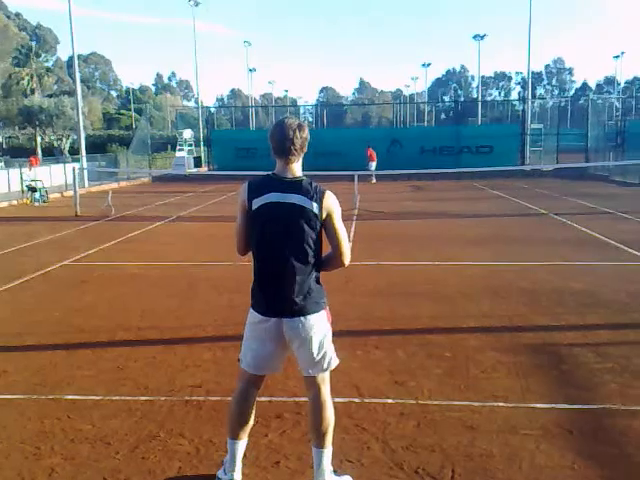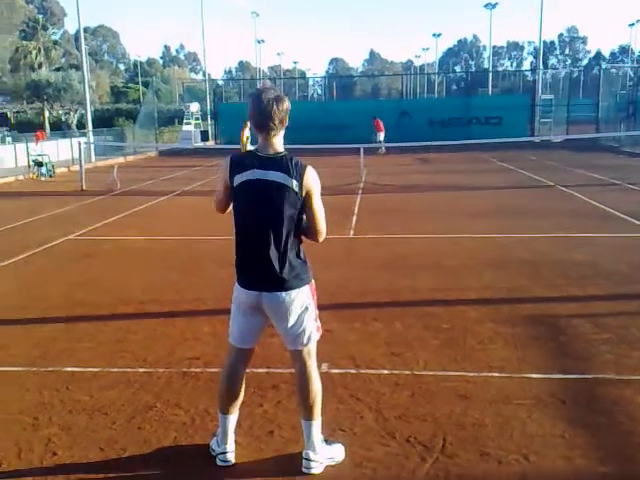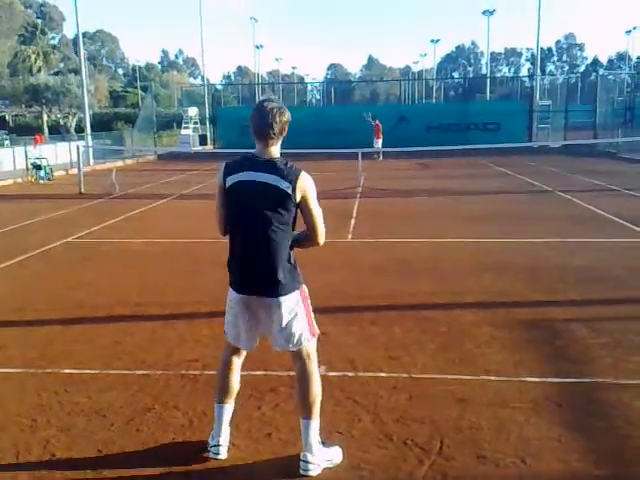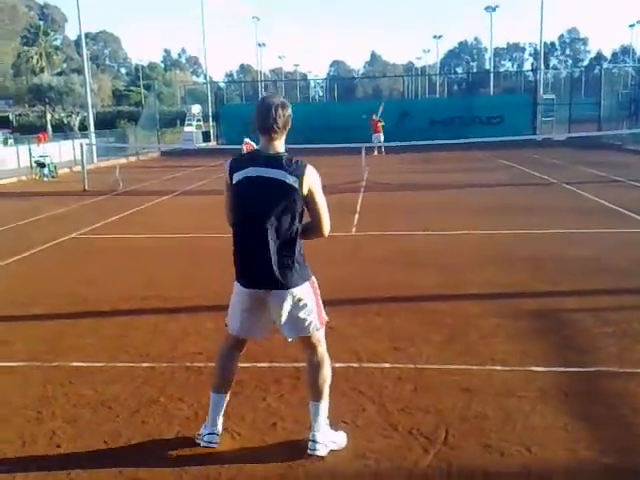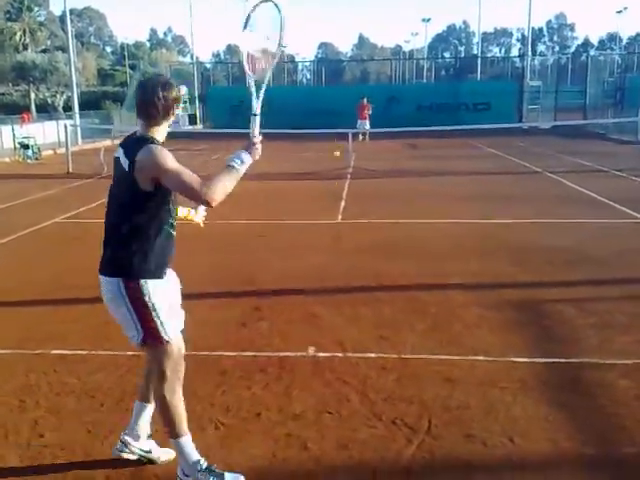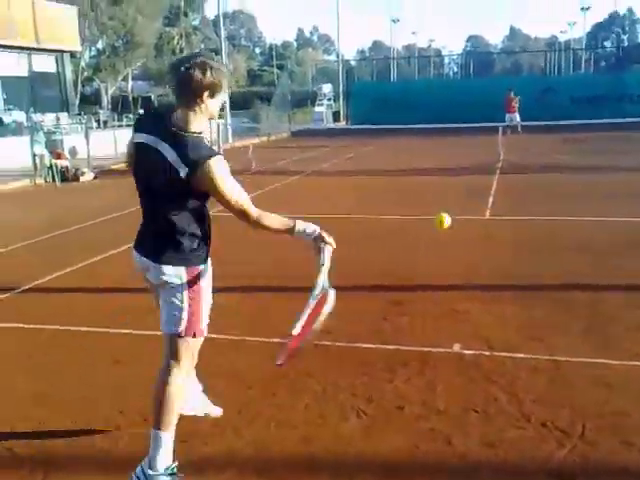
dt=0.7s
person 1, frame 1
left shoulder: (252, 192)
right shoulder: (324, 198)
left elbow: (242, 248)
right elbow: (342, 259)
left hip: (264, 308)
right hip: (308, 310)
left knee: (248, 385)
right knee: (320, 389)
person 1, frame 2
left shoulder: (235, 166)
right shoulder: (304, 173)
left elbow: (219, 206)
right elbow: (317, 234)
left hip: (248, 283)
right hip: (291, 283)
left knee: (236, 359)
right knee: (305, 361)
left ankle: (224, 443)
right ankle: (314, 450)
person 1, frame 3
left shoulder: (229, 172)
right shoulder: (298, 179)
left elbow: (223, 227)
right elbow: (317, 237)
left hip: (242, 284)
right hip: (282, 287)
left knee: (233, 353)
right knee: (306, 361)
left ankle: (219, 438)
person 1, frame 4
left shoulder: (235, 168)
right shoulder: (305, 172)
left elbow: (232, 220)
right elbow: (321, 229)
left hip: (249, 280)
right hip: (292, 280)
left knee: (232, 346)
right knee: (316, 348)
left ankle: (211, 428)
right ankle: (319, 433)
person 1, frame 5
left shoulder: (134, 147)
right shoulder: (152, 154)
right elbow: (208, 196)
left wrist: (180, 211)
right wrist: (244, 157)
left hip: (150, 272)
right hip: (132, 278)
left knee: (168, 354)
right knee: (170, 364)
left ankle: (133, 438)
person 1, frame 6
left shoulder: (146, 125)
right shoulder: (205, 161)
left elbow: (135, 165)
right elbow: (252, 215)
right wrist: (303, 229)
left hip: (150, 252)
right hip: (180, 263)
left knee: (191, 331)
right knee: (180, 356)
left ankle: (190, 394)
